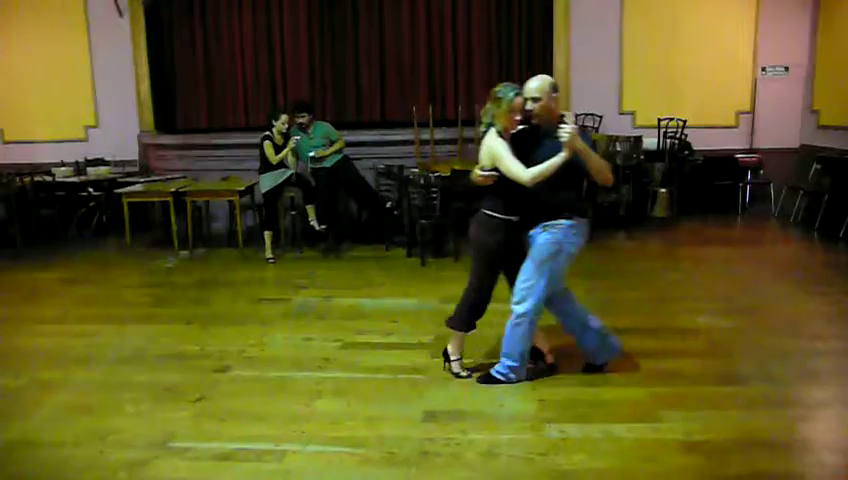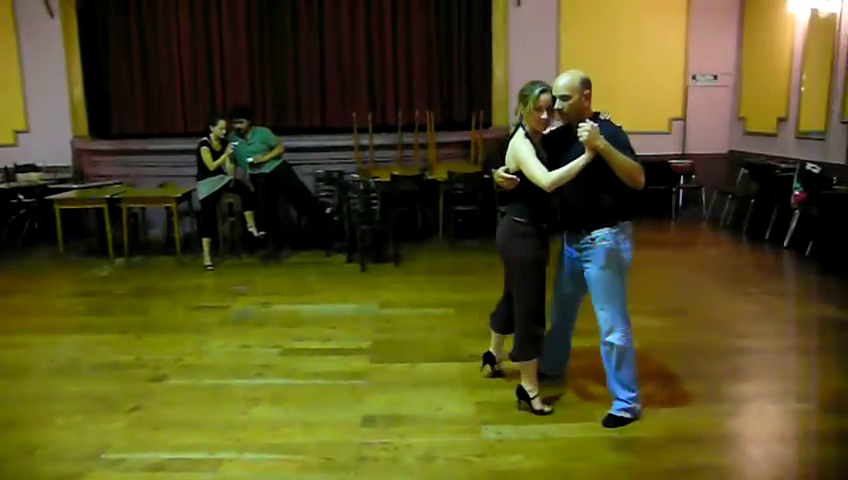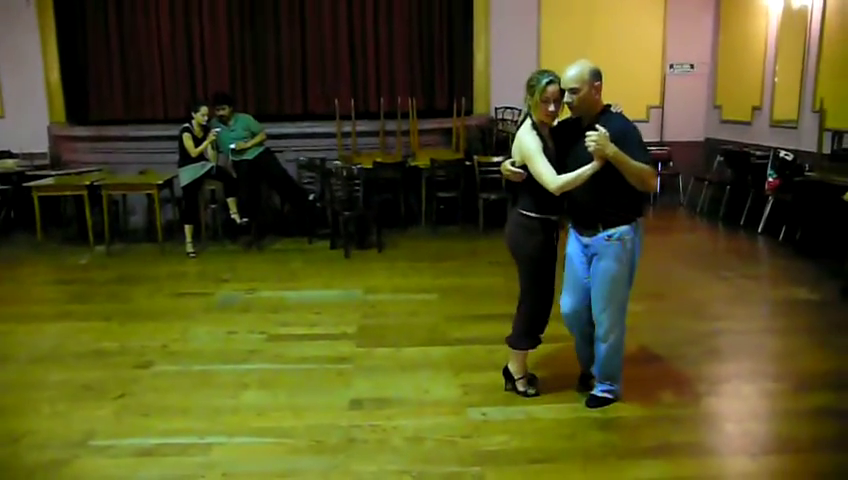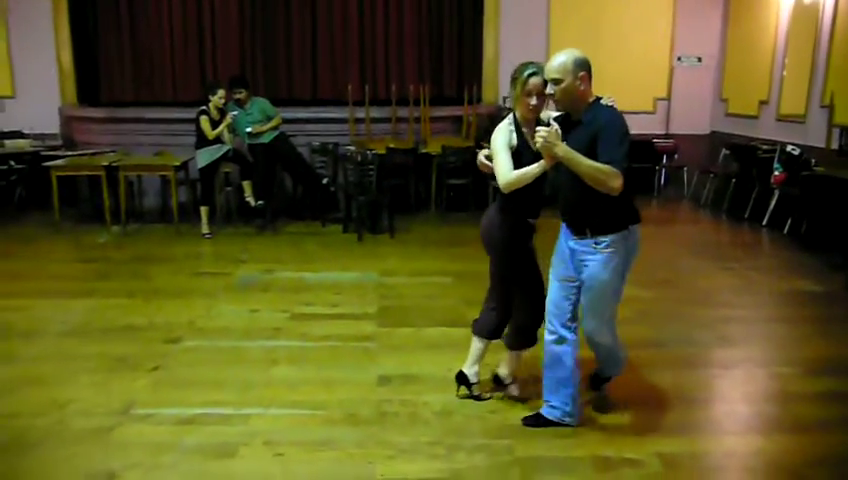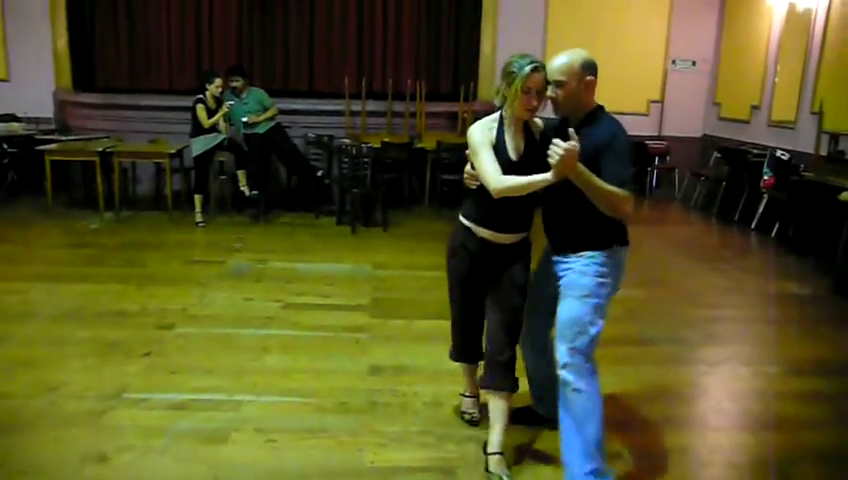
dt=1s
person 1, frame 1
left shoulder: (567, 135)
right shoulder: (525, 137)
left elbow: (606, 178)
left wrist: (578, 146)
left hip: (561, 228)
right hip: (544, 227)
left knee: (525, 296)
right knee: (553, 295)
left ankle: (509, 369)
right ankle: (603, 347)
person 1, frame 2
left shoulder: (608, 132)
right shoulder: (557, 138)
left elbow: (637, 180)
left wrist: (601, 146)
right wrist: (504, 175)
left hip: (605, 239)
right hip: (573, 239)
left knee: (612, 323)
right knee: (562, 308)
left ankle: (627, 402)
right ankle: (552, 365)
person 1, frame 3
left shoulder: (621, 128)
right shoulder: (565, 130)
left elbow: (649, 183)
left wrist: (611, 152)
right wrist: (513, 167)
left hip: (615, 236)
right hip: (579, 234)
left knee: (607, 317)
right knee: (571, 309)
left ankle: (607, 385)
right ankle: (589, 364)
person 1, frame 4
left shoulder: (608, 122)
right shoulder: (561, 123)
left elbow: (613, 183)
left wrist: (560, 150)
left hip: (609, 240)
right hip: (571, 236)
left knee: (595, 324)
right knee: (557, 321)
left ankle: (609, 367)
right ankle: (560, 408)
person 1, frame 5
left shoulder: (610, 135)
right shoulder: (553, 130)
left elbow: (624, 207)
left wrist: (576, 170)
right wrist: (478, 173)
left hip: (593, 258)
right hip: (557, 252)
left knee: (571, 357)
right knee: (531, 333)
right ankle: (546, 407)
person 2, frame 1
left shoulder: (506, 137)
right shoulder: (494, 143)
right elbow: (526, 177)
right wrist: (565, 153)
left hip: (509, 225)
right hip: (491, 227)
right knee: (478, 291)
left ankle: (540, 347)
right ankle: (453, 353)
person 2, frame 2
left shoulder: (540, 139)
right shoulder: (521, 144)
right elbow: (548, 182)
right wrist: (588, 155)
left hip: (525, 231)
right hip: (521, 233)
left knee: (514, 296)
right knee: (530, 309)
left ankle: (493, 353)
right ankle: (528, 389)
person 2, frame 3
left shoulder: (552, 131)
right shoulder: (528, 137)
right elbow: (554, 184)
right wrist: (597, 163)
left hip: (542, 226)
right hip: (529, 227)
left knee: (539, 299)
right knee: (534, 300)
left ankle: (516, 368)
right ankle: (516, 373)
person 2, frame 4
left shoulder: (545, 125)
right shoulder: (505, 132)
right elbow: (506, 181)
right wrist: (546, 163)
left hip: (513, 226)
right hip: (507, 226)
left knee: (501, 299)
right knee: (530, 300)
left ankle: (470, 370)
right ankle: (507, 371)
person 2, frame 5
left shoulder: (542, 131)
right shoulder: (481, 131)
right elbow: (497, 185)
right wrist: (551, 175)
left hip: (514, 250)
right hip: (471, 242)
left knee: (503, 340)
right knee: (467, 325)
left ankle: (495, 446)
right ankle: (470, 390)
person 3, frame 1
left shoulder: (286, 136)
right shoulder: (267, 138)
left elbow: (290, 159)
right elbow: (274, 160)
left wrist: (294, 171)
right wrist: (288, 148)
left hip: (283, 171)
right hip: (269, 176)
left knee: (308, 184)
right knee: (270, 211)
left ankle: (312, 220)
right ankle: (268, 249)
person 3, frame 2
left shoulder: (223, 142)
right shoulder: (204, 144)
left elbow: (227, 166)
right elbow: (211, 166)
right wrist: (226, 154)
left hip: (221, 177)
right hip: (206, 182)
left knee: (246, 191)
right knee: (208, 218)
left ankle: (251, 227)
right ankle: (206, 256)
person 3, frame 3
left shoulder: (206, 129)
right shoulder: (186, 130)
left elbow: (210, 154)
right elbow: (193, 153)
right wrist: (208, 141)
left hip: (203, 164)
right hip: (188, 169)
left knee: (229, 178)
right knee: (190, 204)
left ankle: (234, 214)
right ankle: (189, 242)
person 3, frame 4
left shoulder: (222, 111)
right shoulder: (203, 113)
right elbow: (210, 135)
left wrist: (229, 143)
right wrist: (225, 123)
left hip: (220, 146)
right hip: (205, 151)
left knee: (245, 162)
right knee: (207, 187)
left ankle: (249, 196)
right ankle: (204, 224)
person 3, frame 5
left shoulder: (218, 101)
right shoulder: (199, 101)
right elbow: (206, 124)
left wrist: (226, 137)
right wrist: (222, 112)
left hip: (215, 136)
right hip: (201, 139)
left knee: (240, 150)
right knee: (201, 175)
left ankle: (243, 185)
right ankle: (198, 212)
person 4, frame 1
left shoulder: (323, 127)
right shoulder: (294, 133)
left elbow: (341, 142)
left wrist: (326, 152)
left hip: (338, 162)
right hip: (320, 171)
left knee: (362, 189)
right knee: (326, 205)
left ankle: (386, 217)
right ankle: (337, 236)
person 4, frame 2
left shoulder: (262, 132)
right shoulder: (232, 138)
left elbow: (280, 148)
left wrist: (265, 157)
left hip: (277, 168)
right hip: (259, 177)
left knee: (301, 195)
right knee: (265, 211)
left ankle: (324, 223)
right ankle: (277, 242)
person 4, frame 3
left shoulder: (244, 119)
right shoulder: (214, 125)
left elbow: (263, 134)
left wrist: (247, 144)
left hip: (259, 154)
right hip: (241, 162)
left knee: (283, 180)
right knee: (248, 196)
left ankle: (306, 207)
right ankle: (257, 228)
person 4, frame 4
left shoulder: (261, 103)
right shoulder: (231, 108)
left elbow: (278, 119)
left wrist: (263, 128)
left hip: (274, 137)
right hip: (256, 145)
left knee: (296, 162)
right knee: (264, 177)
left ankle: (320, 189)
right ankle: (268, 212)
person 4, frame 5
left shoulder: (257, 93)
right shoulder: (227, 97)
left elbow: (274, 109)
left wrist: (259, 118)
left hip: (269, 127)
right hip: (251, 134)
left knee: (290, 151)
right knee: (258, 164)
left ankle: (313, 179)
right ankle: (262, 199)
